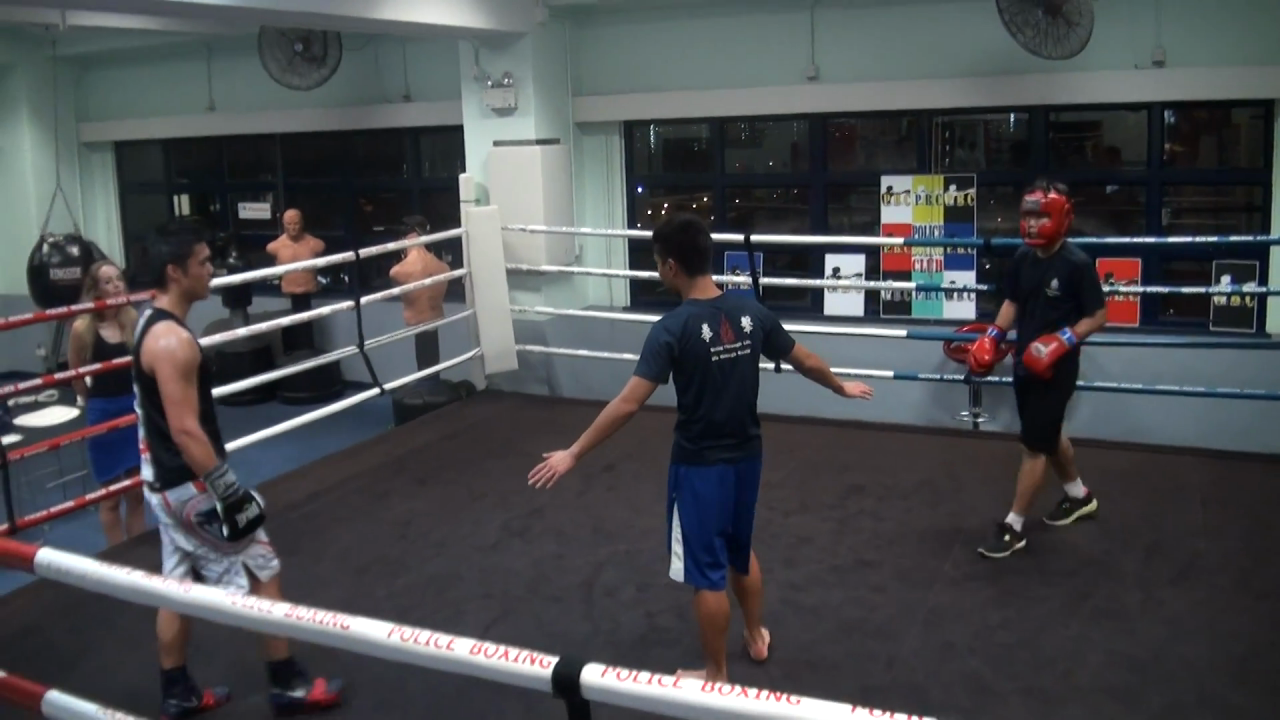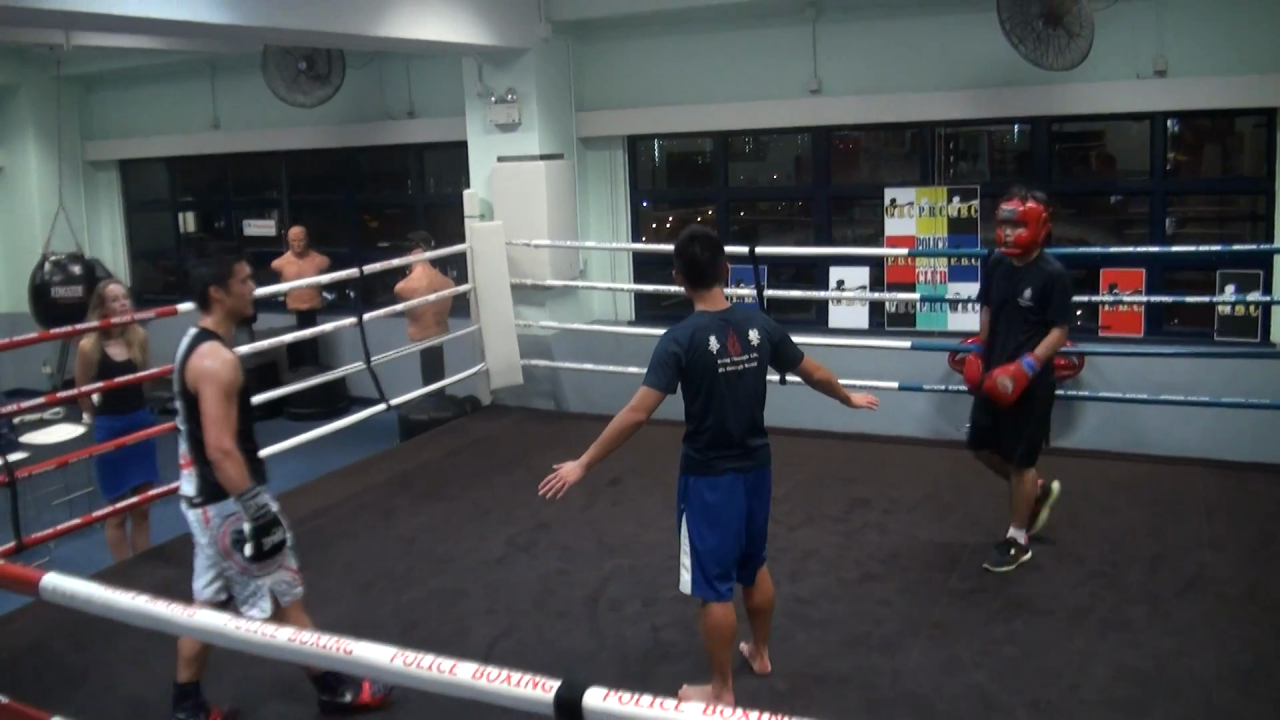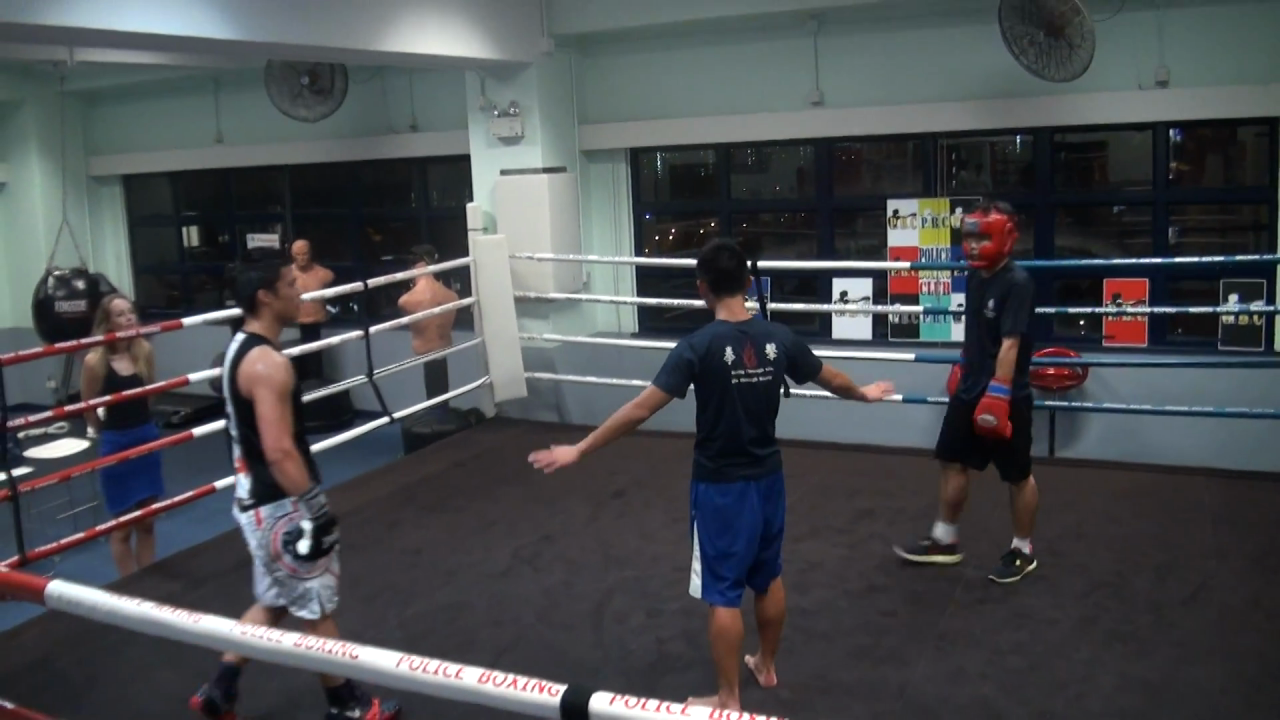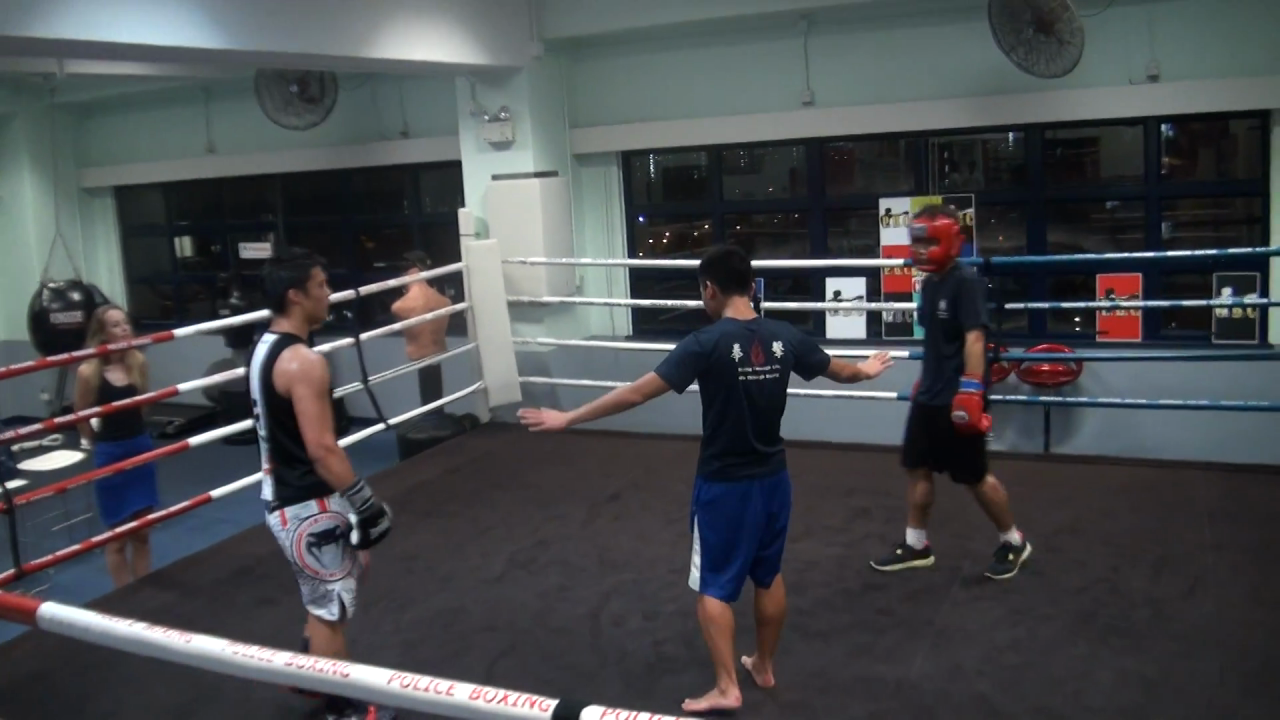
dt=0.2s
person 1, frame 1
left shoulder: (152, 325)
right shoulder: (173, 341)
right elbow: (187, 430)
right wrist: (229, 489)
left hip: (165, 480)
right hip: (189, 484)
left knee: (181, 587)
right knee: (261, 576)
person 1, frame 2
left shoulder: (195, 343)
right shoulder: (218, 361)
right elbow: (223, 449)
right wrist: (259, 511)
left hip: (204, 496)
right hip: (231, 502)
left knee: (211, 601)
right knee: (282, 601)
person 1, frame 3
left shoulder: (241, 348)
right shoulder: (268, 363)
right elbow: (280, 451)
right wrist: (318, 508)
left hip: (253, 495)
right hip: (278, 503)
left knee: (277, 598)
right knee: (315, 606)
person 1, frame 4
left shoulder: (266, 348)
right shoulder: (303, 361)
right elbow: (322, 447)
right wrist: (363, 498)
left hip: (287, 493)
right hip: (308, 503)
left knee: (346, 575)
right knee: (330, 606)
person 2, frame 1
left shoulder: (672, 328)
right shoulder: (751, 311)
left elbow: (628, 403)
right elbow: (806, 362)
left wrist: (573, 454)
right wrist: (842, 387)
left hip: (699, 467)
right hip: (747, 456)
left knee: (706, 574)
right knee: (741, 551)
left ankle: (715, 675)
right ankle: (756, 636)
person 2, frame 2
left shoulder: (680, 339)
right shoulder: (760, 325)
left elbow: (637, 413)
right elbow: (814, 374)
left wrist: (582, 464)
right wrist: (849, 398)
left hip: (708, 478)
right hip: (755, 468)
left knee: (714, 586)
right knee: (754, 567)
left ankle: (721, 690)
right ankle: (760, 652)
person 2, frame 3
left shoulder: (699, 346)
right shoulder: (778, 338)
left elbow: (640, 409)
right elbow: (833, 380)
left wrist: (578, 450)
right wrist: (865, 393)
left hip: (719, 485)
right hip: (767, 479)
left knee: (721, 593)
right knee: (767, 577)
left ankle: (728, 699)
right ankle: (767, 665)
person 2, frame 4
left shoulder: (706, 343)
right shoulder: (785, 337)
left elbow: (636, 393)
right elbow: (840, 371)
left wrist: (568, 418)
right wrist: (866, 371)
left hip: (723, 482)
right hip: (772, 476)
left knee: (711, 586)
right knee: (769, 575)
left ankle: (726, 685)
right ankle: (764, 667)
person 3, frame 1
left shoulder: (1077, 263)
right shoulder: (1023, 257)
left elbow: (1097, 316)
left wrist: (1062, 342)
right wrist: (992, 338)
left hip: (1056, 368)
right hip: (1027, 364)
left knee: (1034, 446)
right knee: (1048, 436)
left ankle: (1013, 527)
right ankle: (1079, 495)
person 3, frame 2
left shoulder: (1052, 274)
right shoulder: (996, 264)
left elbow: (1057, 334)
left wrist: (1022, 368)
right wrist: (978, 354)
left hip: (1029, 381)
right hip: (995, 375)
left knee: (1021, 461)
right knee: (981, 446)
left ankle: (1018, 539)
right ankle: (1040, 491)
person 3, frame 3
left shoulder: (1016, 283)
right shoulder: (975, 278)
left elbow: (1011, 343)
left wrist: (997, 396)
left hip: (1007, 395)
right hip: (970, 390)
left knee: (1016, 474)
right knee: (952, 462)
left ankle: (1023, 550)
right ankle: (943, 540)
person 3, frame 4
left shoulder: (965, 282)
right shoulder: (930, 282)
left elbow: (974, 339)
left wrist: (970, 392)
left hip: (954, 398)
right hip: (929, 394)
left knee: (971, 475)
right knee: (918, 468)
left ankle: (1013, 541)
right ankle: (915, 545)
person 4, frame 1
left shoulder: (132, 318)
right shoulder: (83, 328)
right elbow: (76, 376)
right wrist: (96, 402)
left hip: (134, 406)
right hip: (104, 411)
left knee: (137, 490)
right knee: (112, 494)
person 4, frame 2
left shoulder: (139, 336)
right shoulder: (89, 346)
right elbow: (82, 394)
right wrist: (103, 419)
left hip: (142, 423)
right hip: (110, 429)
left knee: (142, 507)
right knee: (118, 512)
person 4, frame 3
left shoulder: (144, 350)
right shoulder: (95, 360)
right elbow: (88, 407)
right wrist: (107, 433)
left hip: (147, 436)
right hip: (116, 443)
left knee: (147, 521)
right knee: (123, 526)
person 4, frame 4
left shoulder: (138, 361)
right shoulder: (89, 372)
right elbow: (81, 419)
right wrist: (101, 444)
left hip: (141, 447)
right hip: (111, 454)
left knee: (142, 532)
right knee: (119, 537)
